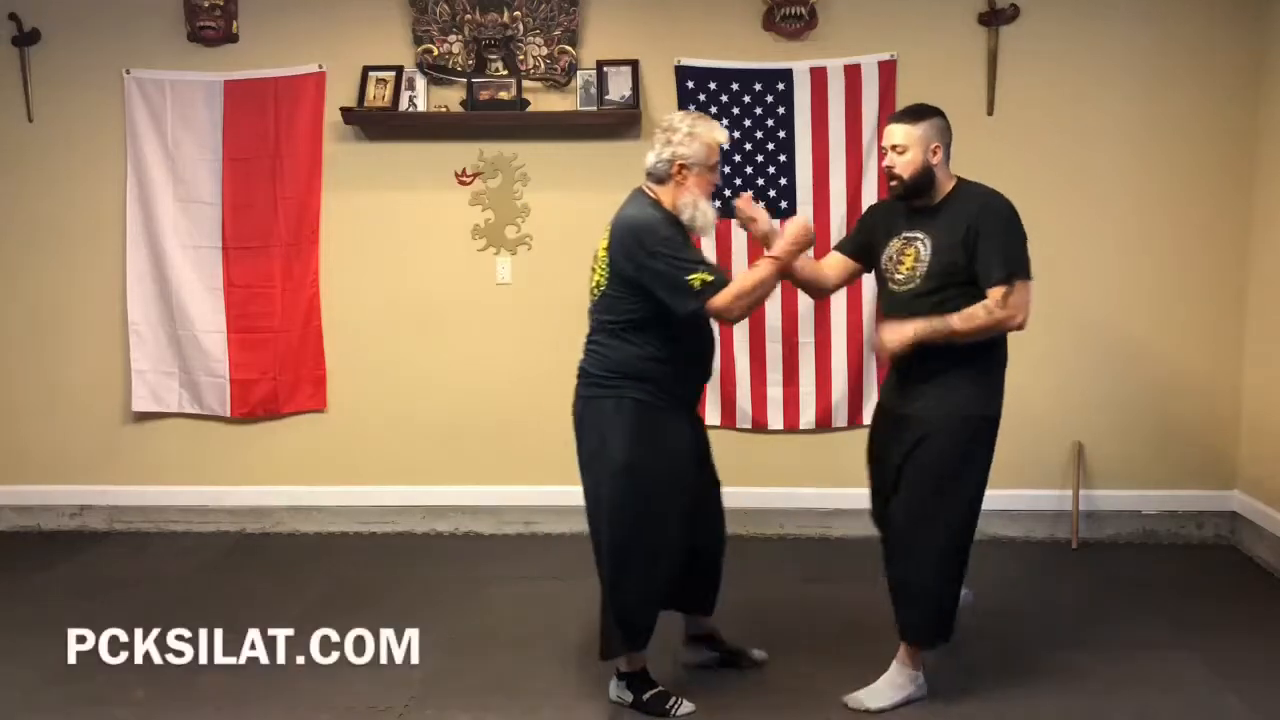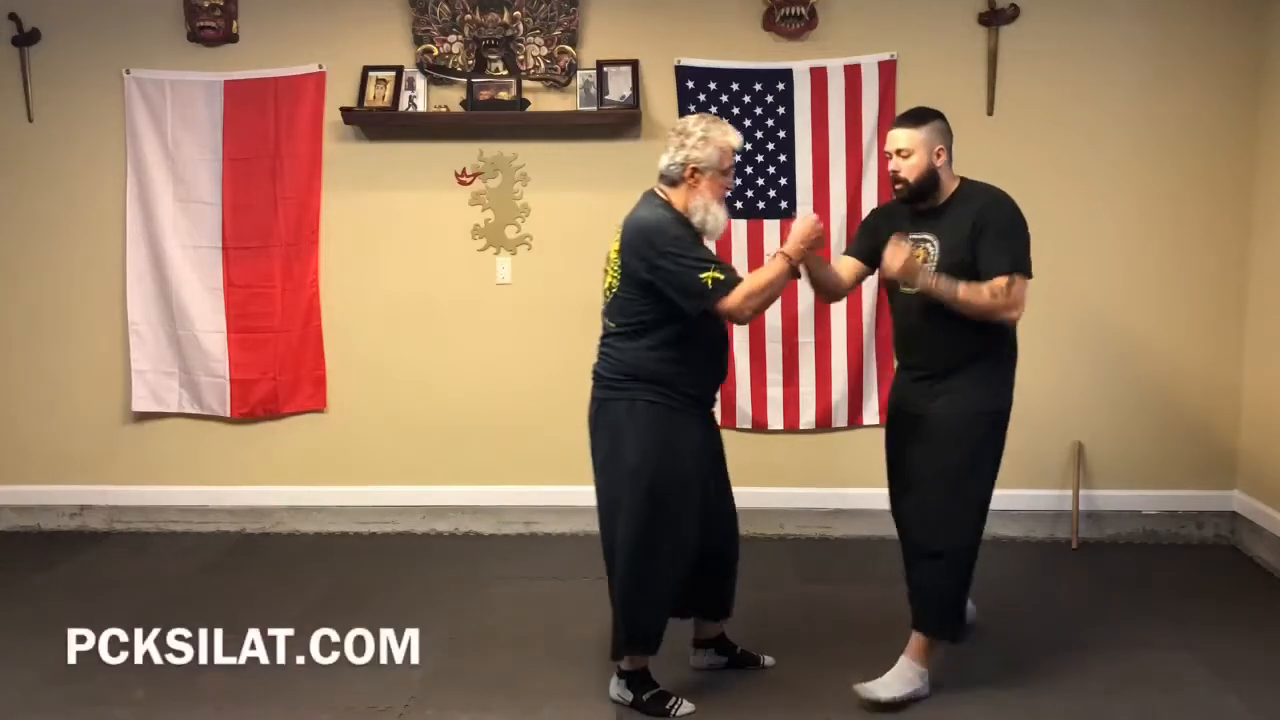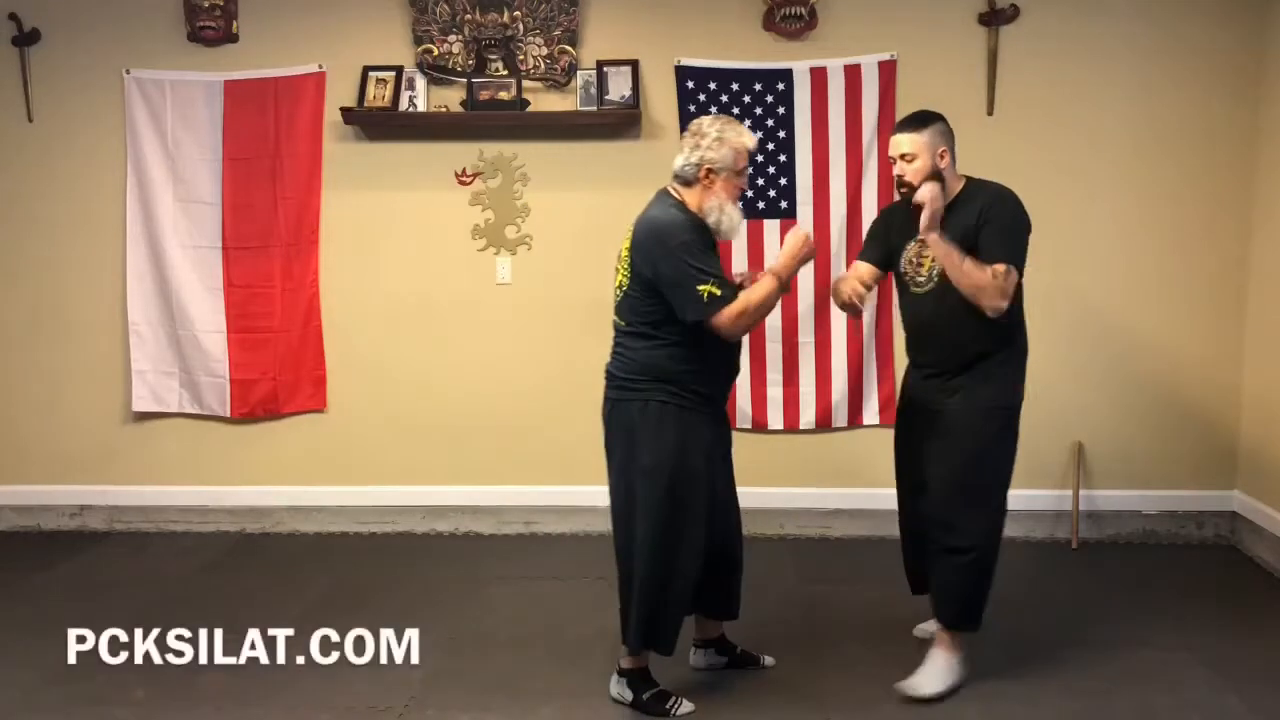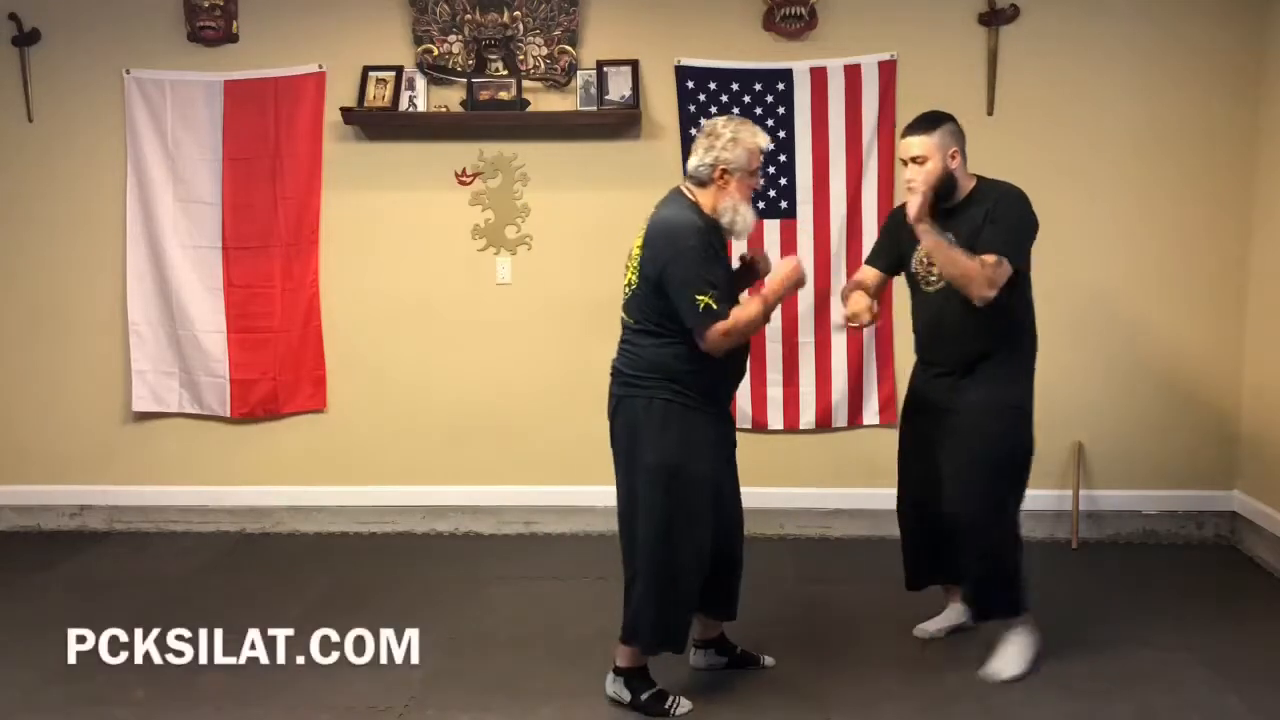
dt=0.1s
person 1, frame 1
left shoulder: (658, 218)
right shoulder: (644, 227)
left elbow: (693, 299)
right elbow: (726, 307)
left wrist: (755, 269)
right wrist: (781, 255)
left hip: (661, 404)
right hip: (627, 409)
left knee: (697, 521)
right knee: (636, 535)
left ankle: (701, 639)
person 1, frame 2
left shoulder: (669, 221)
right shoulder: (656, 229)
left elbow: (708, 299)
right elbow: (737, 307)
left wrist: (760, 271)
right wrist: (793, 252)
left hip: (677, 406)
right hip: (642, 411)
left knee: (711, 525)
right knee: (649, 538)
left ankle: (710, 643)
person 1, frame 3
left shoulder: (682, 219)
right shoulder: (668, 229)
right elbow: (728, 321)
left wrist: (744, 282)
right wrist: (786, 265)
left hip: (689, 405)
right hip: (655, 409)
left knee: (715, 525)
right knee: (661, 535)
left ankle: (709, 641)
right ankle: (631, 671)
person 1, frame 4
left shoulder: (692, 218)
right shoulder: (681, 230)
right elbow: (716, 335)
left wrist: (745, 276)
right wrist: (776, 289)
left hip: (693, 404)
right hip: (660, 407)
left knee: (717, 524)
right knee: (667, 533)
left ankle: (709, 641)
right ankle: (628, 669)
person 2, frame 1
left shoulder: (986, 211)
right shoulder: (883, 215)
left elbow: (1011, 311)
right elbow: (821, 279)
left wrist: (918, 329)
right wrist: (770, 234)
left hip: (960, 401)
right hip: (901, 393)
left knee: (925, 526)
right knee: (896, 517)
left ankle: (905, 670)
right ankle: (944, 593)
person 2, frame 2
left shoulder: (991, 211)
right shoulder: (889, 216)
left elbow: (1006, 306)
right elbow: (836, 284)
left wrist: (925, 278)
right wrist: (811, 261)
left hip: (972, 395)
right hip: (912, 388)
left knee: (942, 520)
right knee: (914, 514)
left ankle: (916, 662)
right ankle: (953, 603)
person 2, frame 3
left shoulder: (996, 206)
right shoulder: (894, 217)
left elbow: (995, 299)
right elbow: (859, 281)
left wrist: (935, 236)
right wrist: (846, 290)
left hip: (984, 390)
right hip: (923, 385)
left knee: (960, 515)
right knee: (919, 508)
left ankle: (949, 649)
right ankle: (953, 606)
person 2, frame 4
left shoulder: (1005, 205)
right shoulder: (905, 217)
left elbow: (982, 287)
right elbow: (866, 280)
left wrist: (928, 230)
right wrist: (858, 299)
left hip: (993, 389)
right hip: (929, 384)
left knee: (979, 511)
right knee: (922, 504)
left ankle: (1016, 625)
right ankle: (960, 600)
